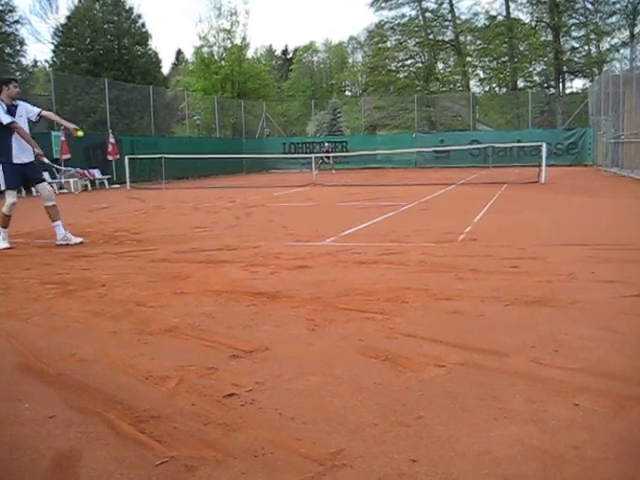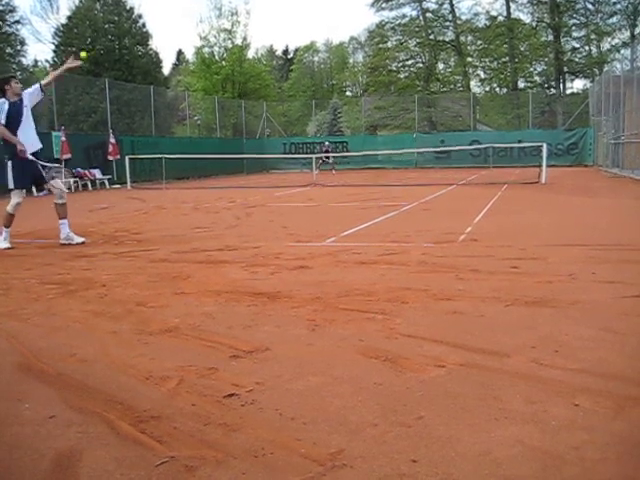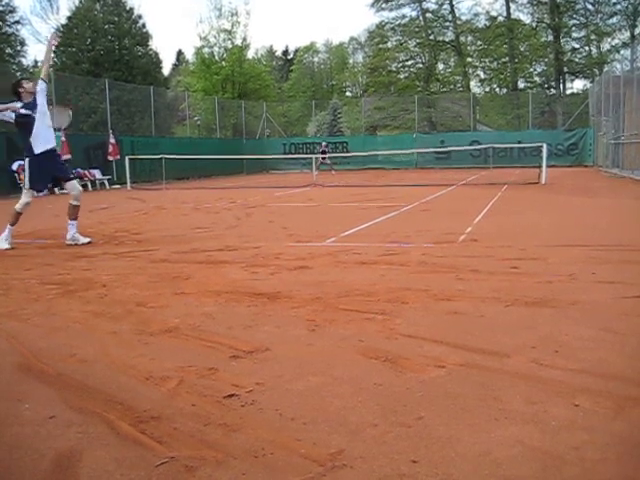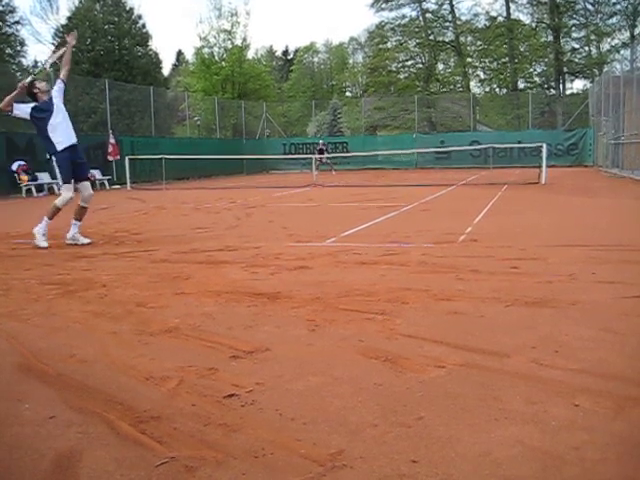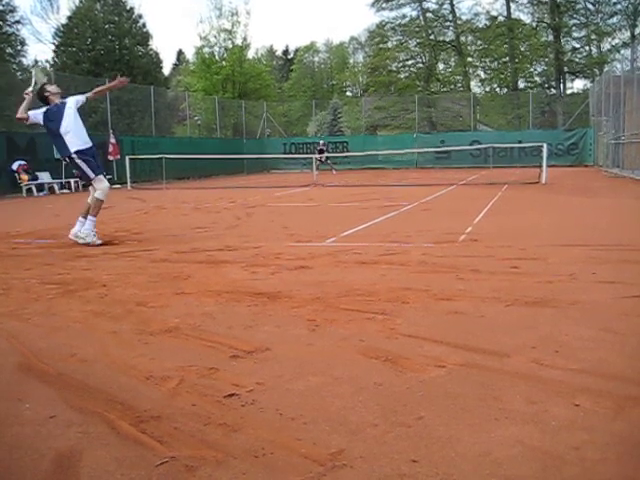
dt=0.2s
person 1, frame 1
left shoulder: (22, 106)
left elbow: (45, 113)
right elbow: (16, 128)
left wrist: (66, 123)
right wrist: (36, 147)
left hip: (28, 160)
left knee: (47, 193)
left ankle: (61, 234)
person 1, frame 2
left shoulder: (25, 97)
left elbow: (46, 81)
left wrist: (65, 67)
right wrist: (17, 142)
left hip: (35, 154)
right hip: (17, 158)
left knee: (59, 190)
right knee: (17, 200)
left ankle: (65, 234)
person 1, frame 3
left shoulder: (39, 96)
left elbow: (45, 69)
left wrist: (50, 46)
left hip: (52, 153)
right hip: (35, 157)
left knee: (75, 191)
right knee: (27, 199)
left ankle: (72, 234)
person 1, frame 4
left shoulder: (55, 96)
right shoulder: (31, 109)
left elbow: (65, 70)
left wrist: (70, 46)
right wrist: (18, 90)
left hip: (74, 149)
right hip: (59, 153)
left knee: (87, 193)
right knee: (68, 195)
left ankle: (73, 233)
right ankle: (42, 228)
person 1, frame 5
left shoulder: (69, 101)
right shoulder: (45, 112)
left elbow: (93, 94)
right elbow: (20, 116)
left wrist: (113, 85)
right wrist: (28, 98)
left hip: (87, 149)
right hip: (74, 153)
left knee: (99, 190)
right knee: (103, 186)
left ankle: (79, 230)
right ankle: (87, 231)
